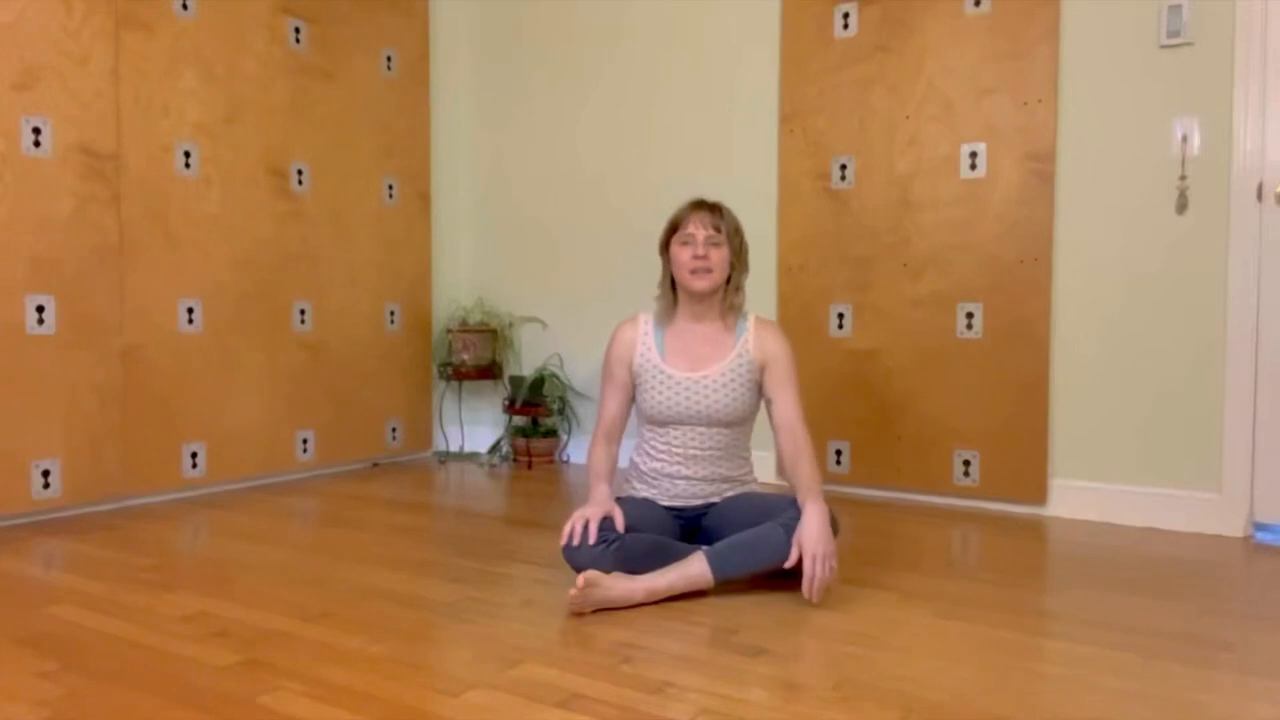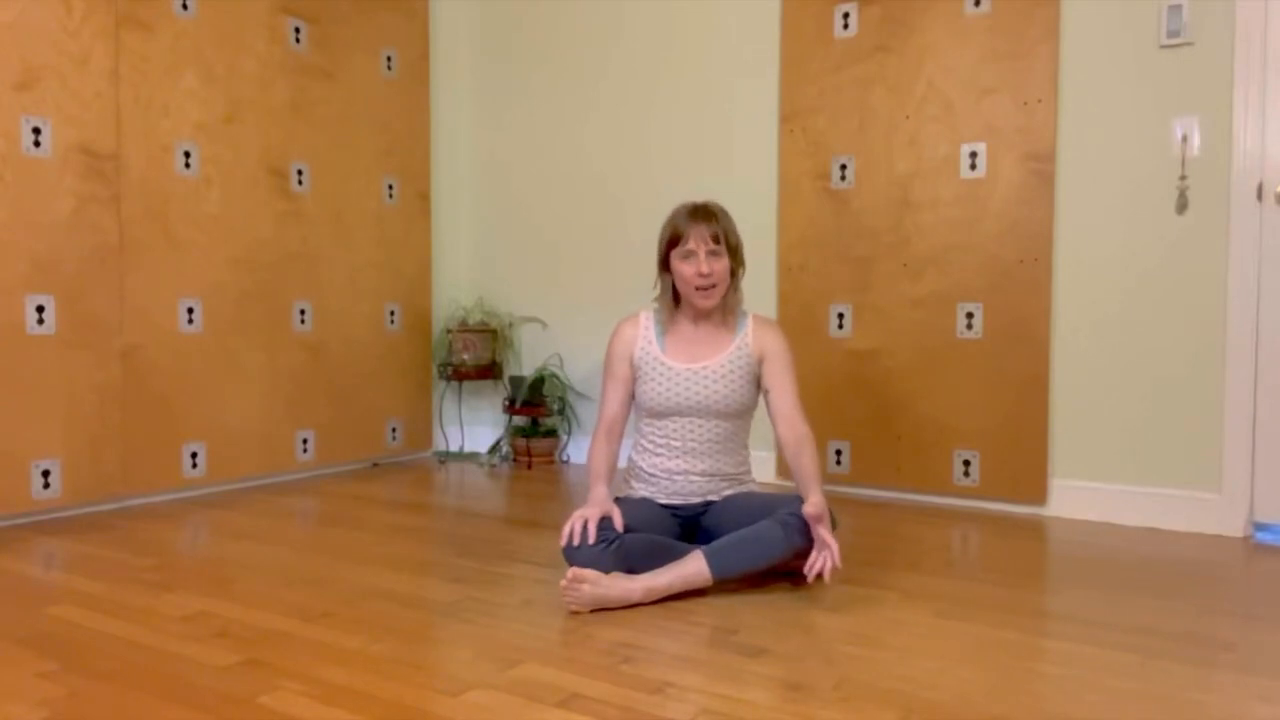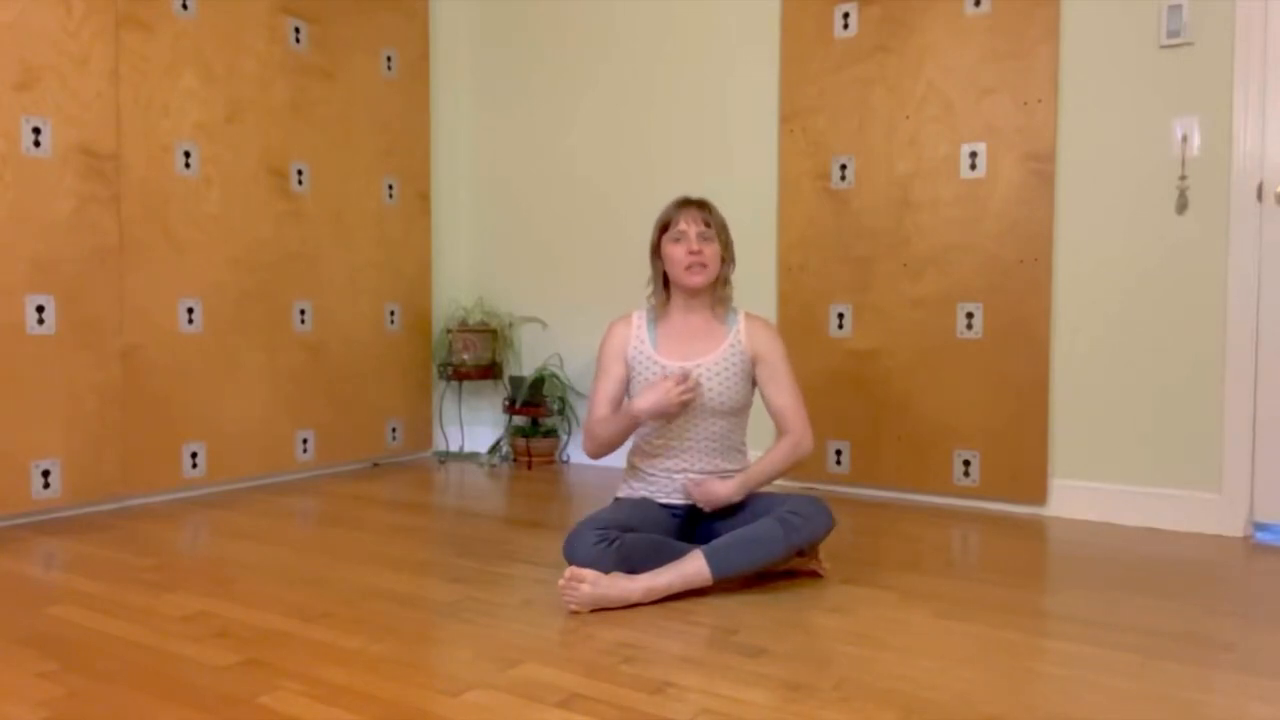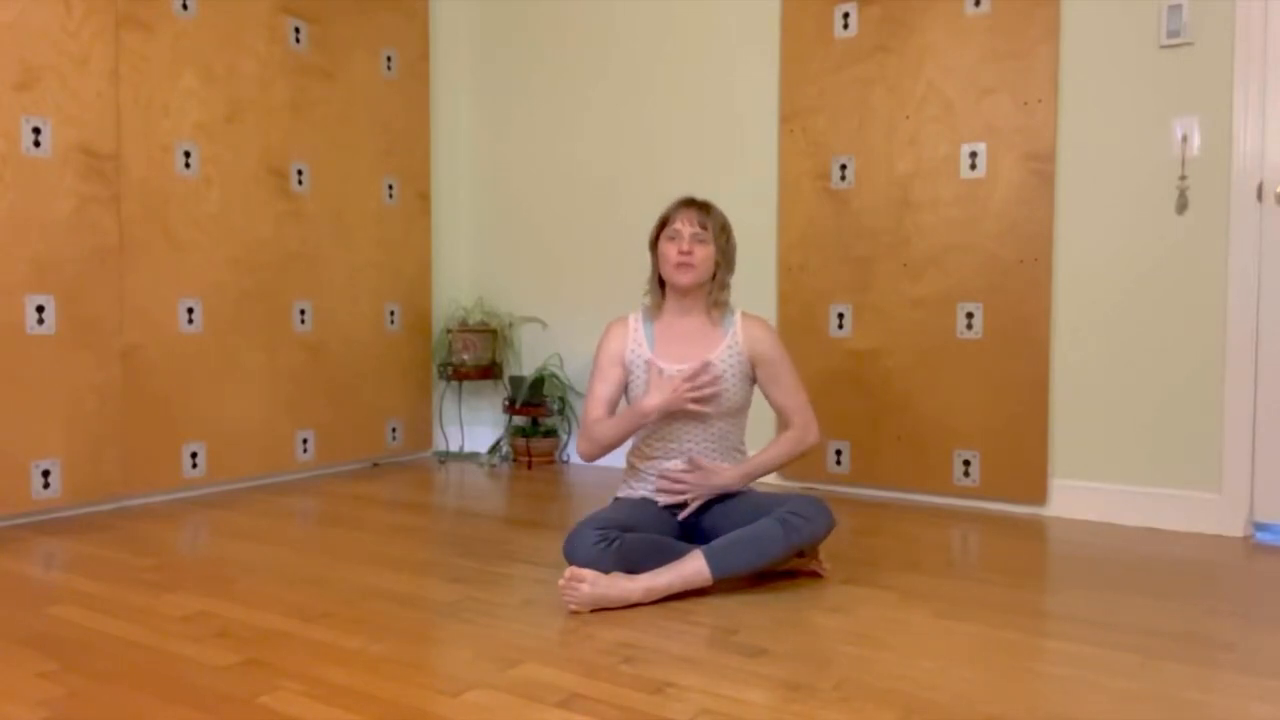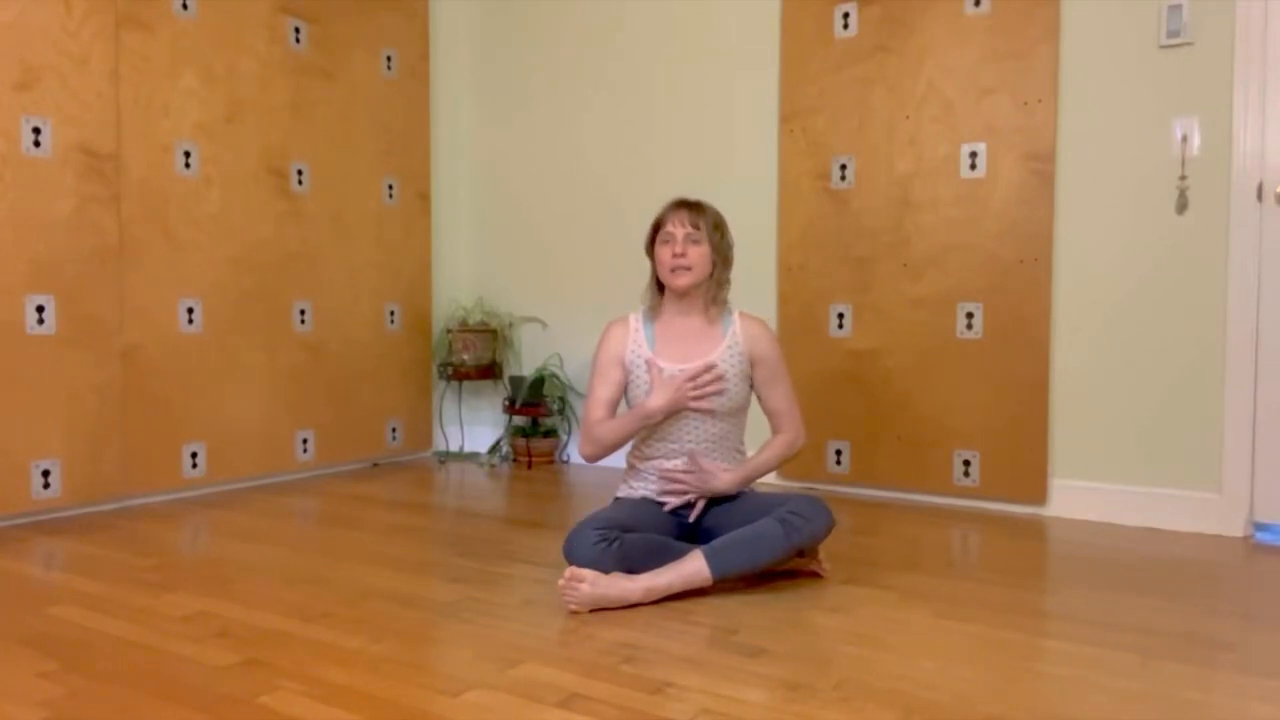
dt=1s
person 1, frame 1
left shoulder: (763, 339)
right shoulder: (631, 336)
left elbow: (792, 434)
right elbow: (606, 435)
left wrist: (814, 508)
right wrist: (599, 492)
left hip: (729, 504)
right hip: (651, 504)
left knee: (818, 523)
right knee: (582, 546)
left ankle: (639, 588)
right ankle: (749, 561)
person 1, frame 2
left shoulder: (762, 338)
right shoulder: (632, 334)
left elbow: (793, 429)
right elbow: (608, 429)
left wrist: (815, 499)
right wrist: (598, 492)
left hip: (727, 503)
right hip: (651, 503)
left knee: (806, 524)
right knee: (583, 546)
left ankle: (636, 588)
right ankle: (757, 560)
person 1, frame 3
left shoulder: (755, 334)
right shoulder: (625, 332)
left elbow: (798, 438)
right elbow: (594, 443)
left wrist: (735, 488)
right wrist: (640, 410)
left hip: (725, 506)
right hip: (649, 504)
left knee: (813, 515)
right knee: (583, 546)
left ankle: (636, 587)
right ankle: (763, 558)
person 1, frame 4
left shoulder: (752, 335)
right shoulder: (622, 335)
left elbow: (804, 430)
right elbow: (588, 445)
left wrist: (730, 478)
right wrist: (650, 408)
left hip: (724, 500)
right hip: (649, 501)
left knee: (814, 515)
right knee: (583, 545)
left ankle: (636, 588)
right ankle: (763, 558)
person 1, frame 5
left shoulder: (751, 335)
right shoulder: (622, 336)
left elbow: (791, 433)
right elbow: (590, 445)
left wrist: (731, 481)
right wrist: (656, 407)
left hip: (725, 502)
right hip: (648, 502)
left knee: (814, 516)
right knee: (583, 546)
left ankle: (636, 587)
right ankle: (762, 558)
